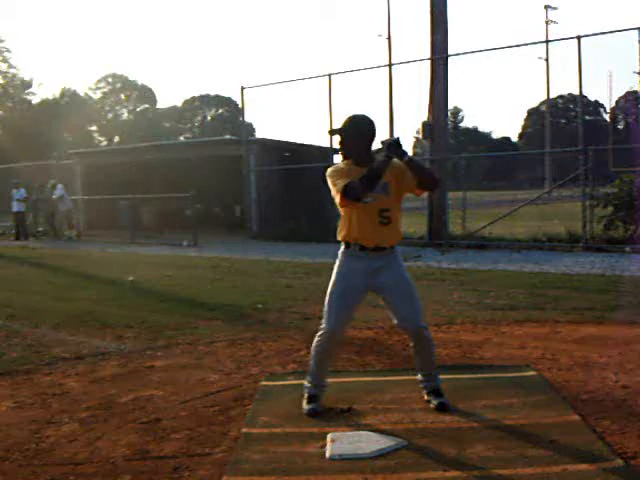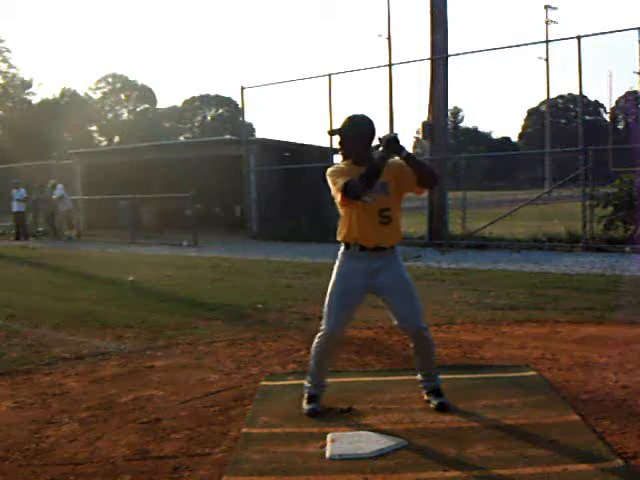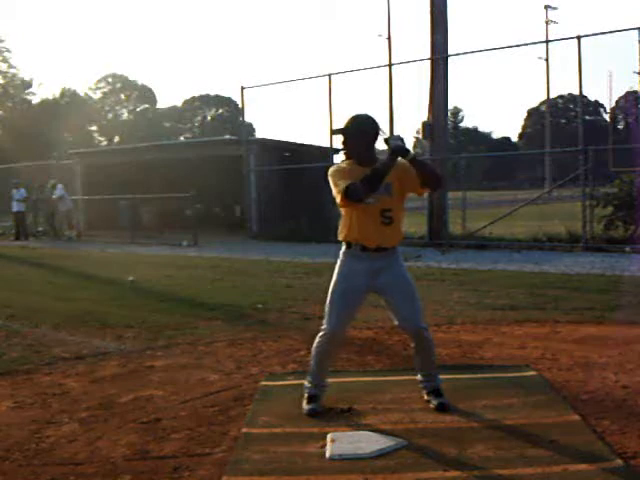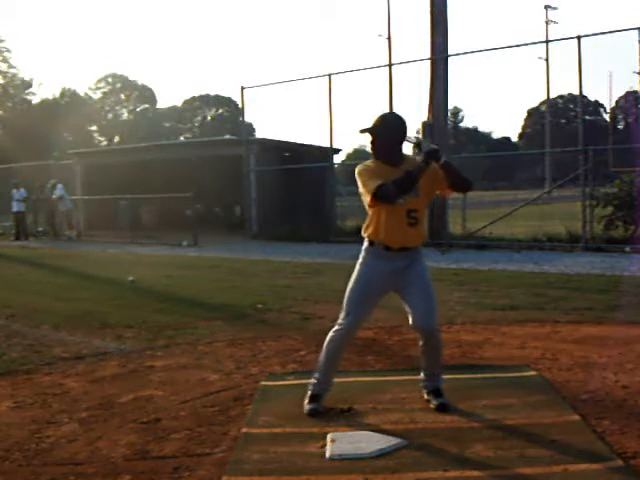
dt=0.5s
person 1, frame 1
left shoulder: (396, 170)
right shoulder: (337, 172)
left elbow: (432, 183)
right elbow: (357, 192)
left wrist: (401, 155)
right wrist: (385, 158)
left hip: (389, 260)
right hip: (353, 260)
left knee: (417, 327)
right knee: (330, 329)
left ankle: (431, 386)
right ankle: (313, 390)
person 1, frame 2
left shoulder: (395, 169)
right shoulder: (337, 172)
left elbow: (431, 180)
right elbow: (355, 190)
left wrist: (400, 152)
right wrist: (384, 154)
left hip: (388, 260)
right hip: (352, 260)
left knee: (417, 327)
right knee: (330, 330)
left ankle: (431, 386)
right ankle: (313, 390)
person 1, frame 3
left shoulder: (399, 170)
right shoulder: (338, 172)
left elbow: (435, 182)
right elbow: (359, 194)
left wrist: (407, 155)
right wrist: (389, 160)
left hip: (390, 260)
right hip: (354, 260)
left knee: (417, 327)
right knee: (331, 330)
left ankle: (431, 386)
right ankle: (313, 390)
person 1, frame 4
left shoulder: (426, 169)
right shoulder: (366, 170)
left elbow: (464, 186)
right elbow: (388, 195)
left wrist: (440, 162)
right wrist: (423, 166)
left hip: (411, 259)
right hip: (376, 258)
left knee: (428, 326)
right knee: (346, 326)
left ankle: (432, 385)
right ankle: (318, 388)
